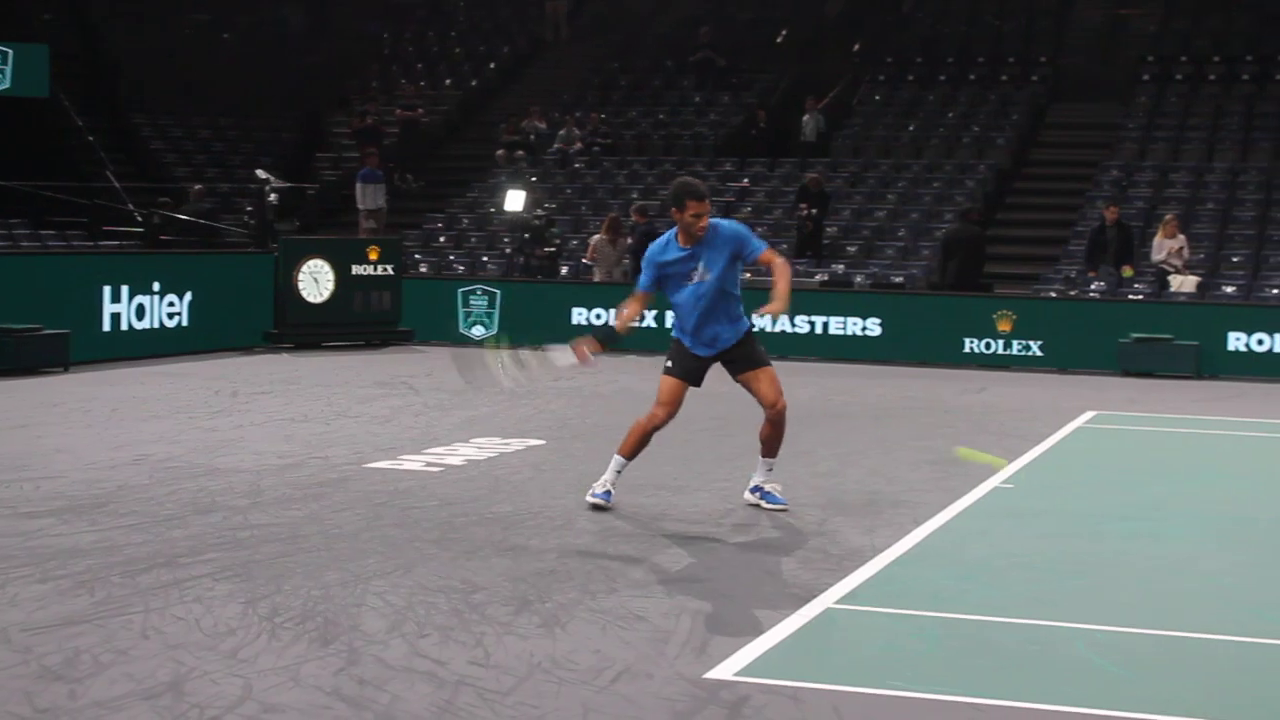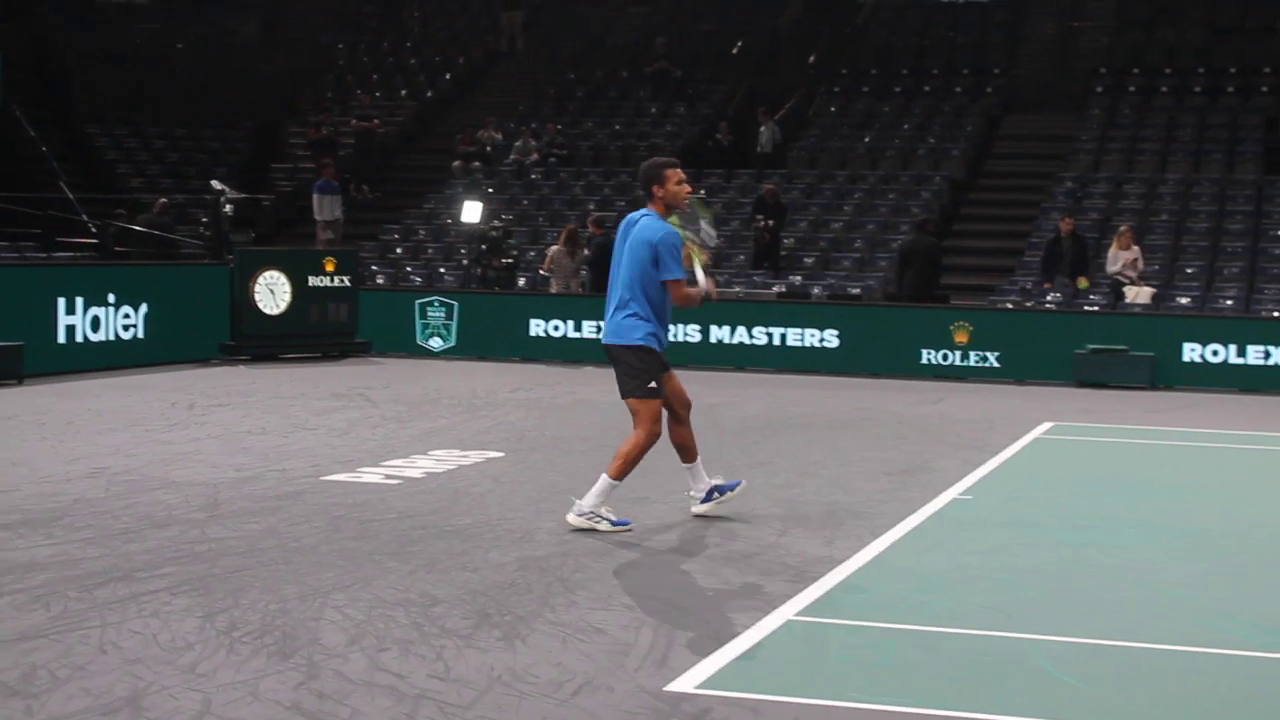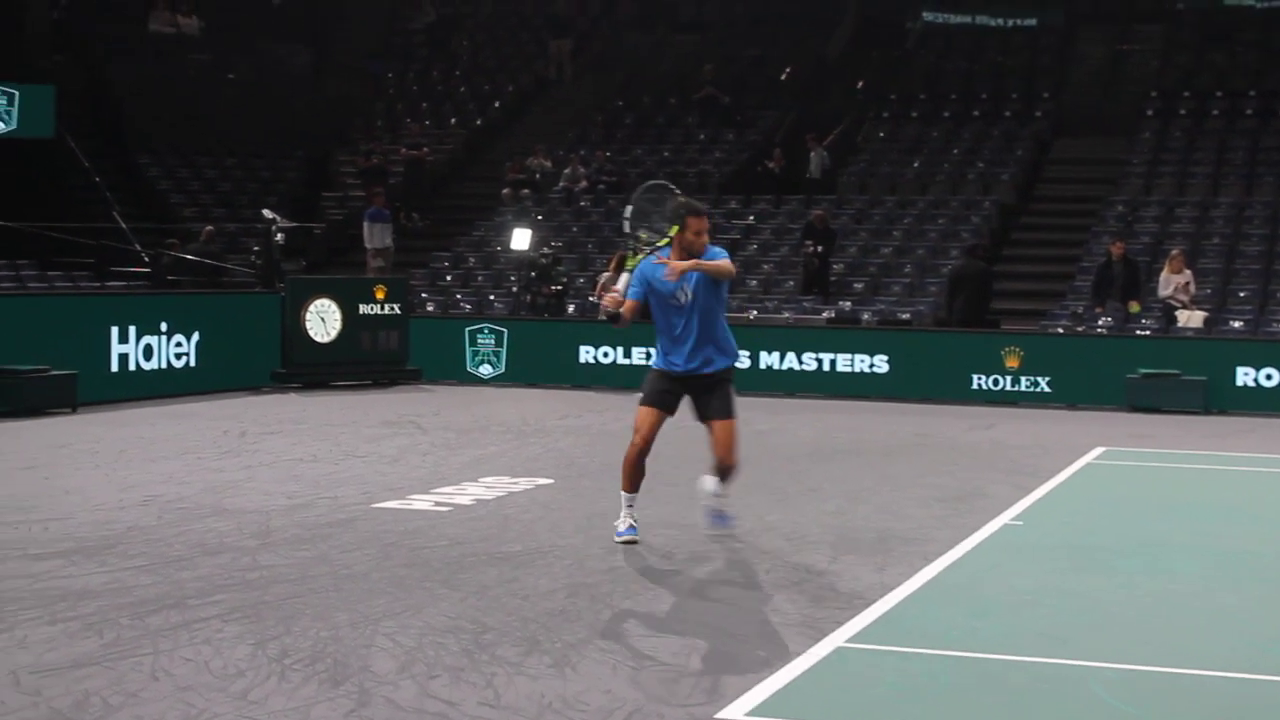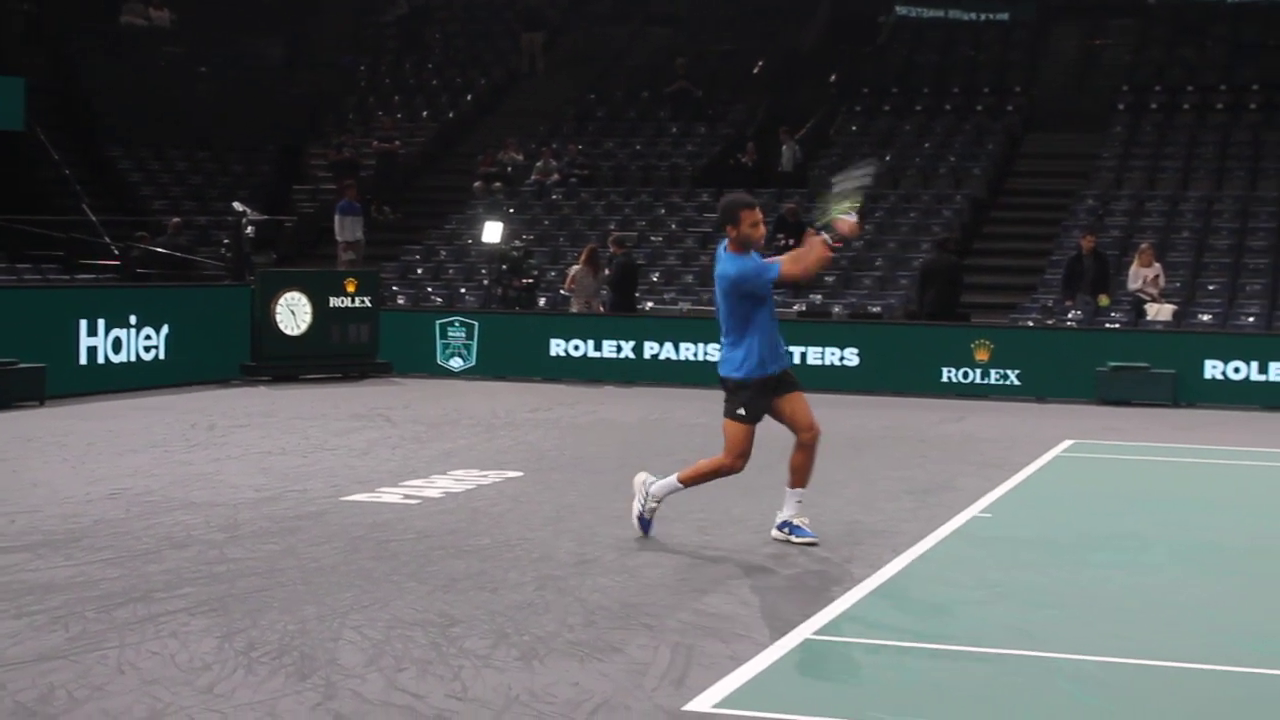
dt=0.7s
person 1, frame 1
left shoulder: (729, 232)
right shoulder: (658, 253)
left elbow: (777, 263)
right elbow: (637, 304)
left wrist: (780, 300)
right wrist: (604, 338)
left hip: (735, 335)
right hip: (690, 341)
left knee: (776, 407)
right knee: (659, 415)
left ankle: (760, 484)
right ankle: (608, 481)
person 1, frame 2
left shoulder: (631, 222)
right shoulder: (664, 234)
right elbow: (678, 297)
left wrist: (682, 262)
right wrist: (701, 292)
left hip: (639, 338)
right hip: (634, 341)
left knee: (680, 410)
right knee: (648, 431)
left ankle: (703, 490)
right ankle: (589, 508)
person 1, frame 3
left shoulder: (712, 256)
right shoulder: (647, 269)
left elbow: (728, 270)
right elbow: (627, 315)
left wrist: (691, 264)
right wrist: (615, 305)
left hip: (713, 370)
right hip: (668, 367)
left knee: (726, 460)
right knee: (639, 443)
left ankle: (714, 490)
right ankle: (627, 516)
person 1, frame 4
left shoulder: (739, 251)
right shoulder: (737, 270)
left elbow: (781, 266)
right elbow: (801, 272)
left wrist: (811, 246)
right wrist: (819, 246)
left hip: (772, 365)
right hip: (744, 373)
left knee: (809, 434)
right knee: (734, 461)
left ankle: (788, 519)
right ankle: (654, 490)
